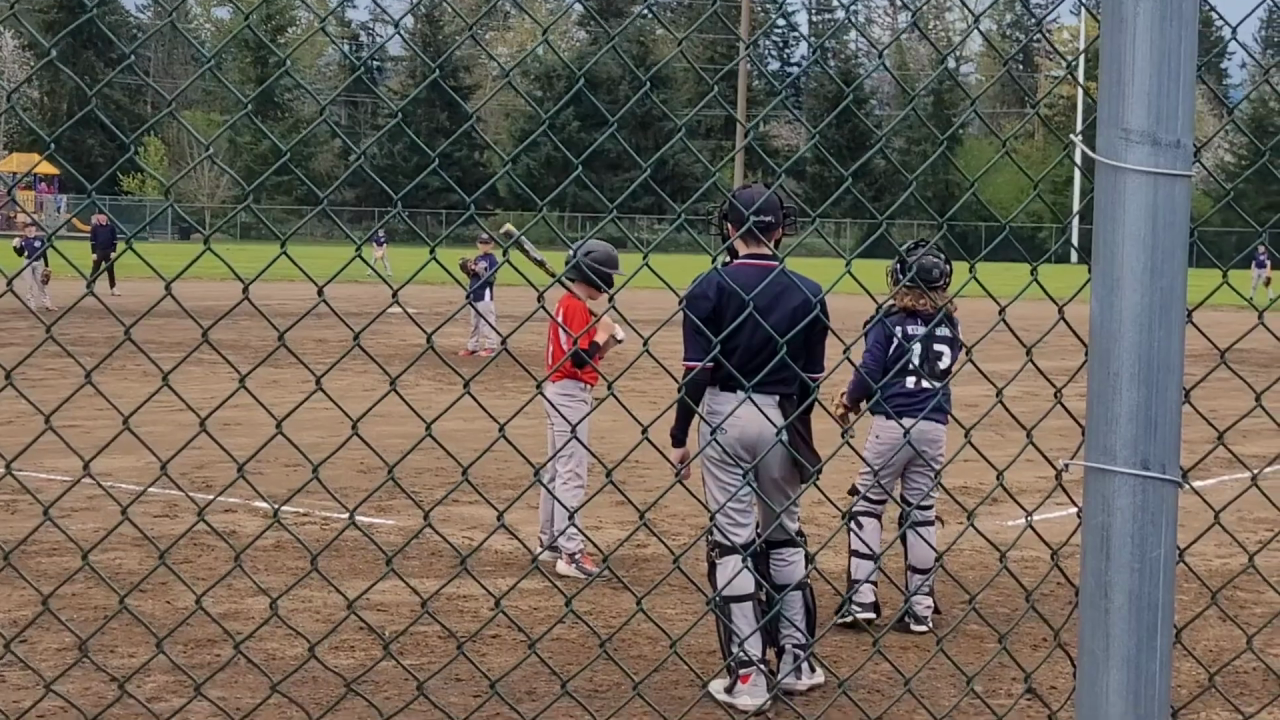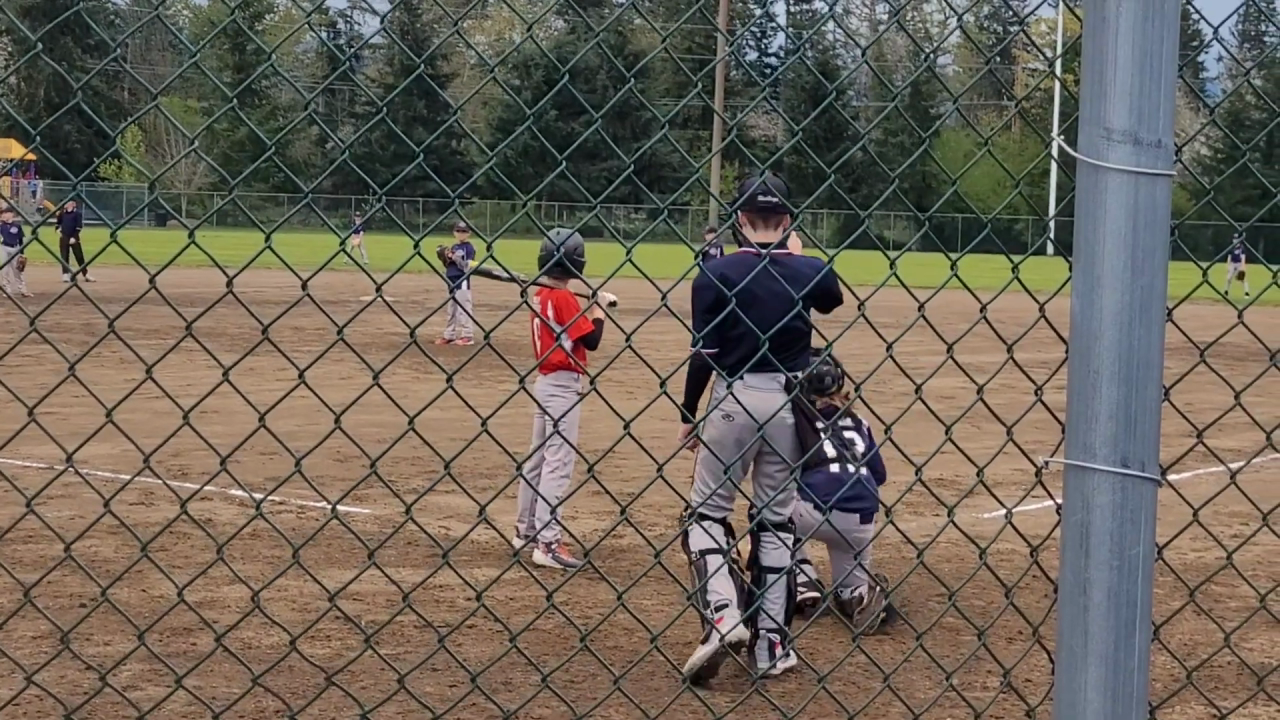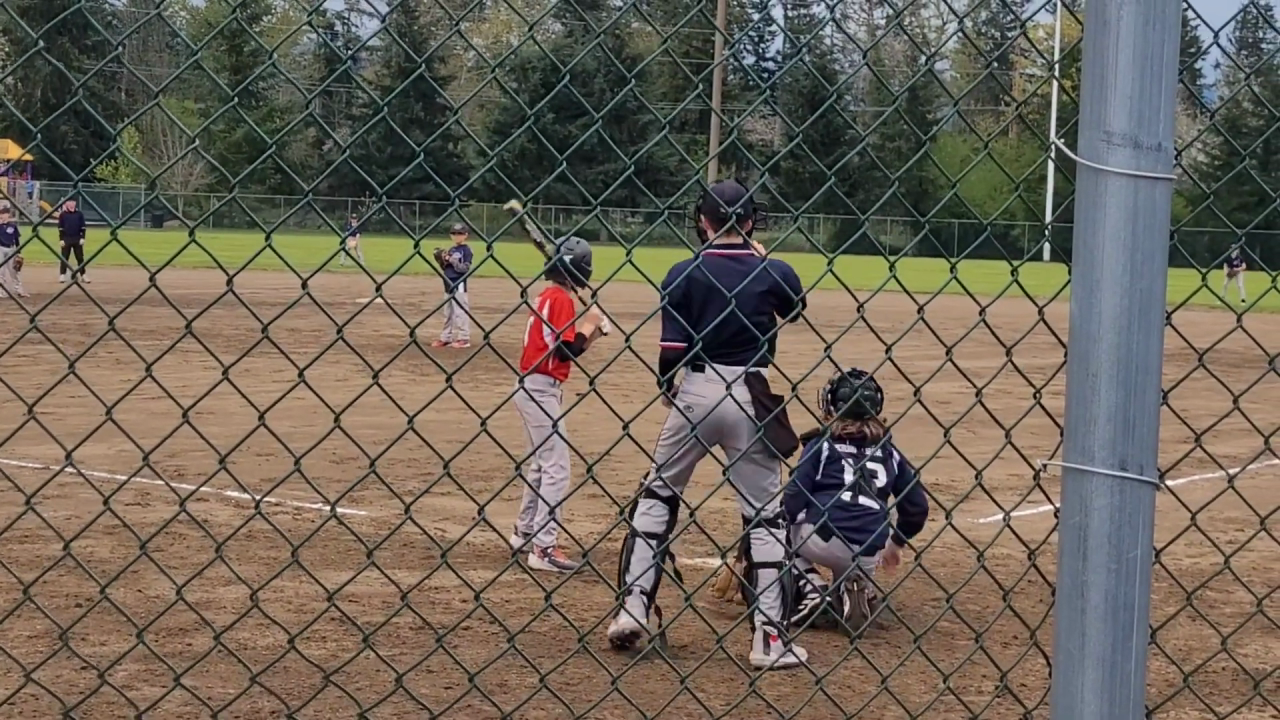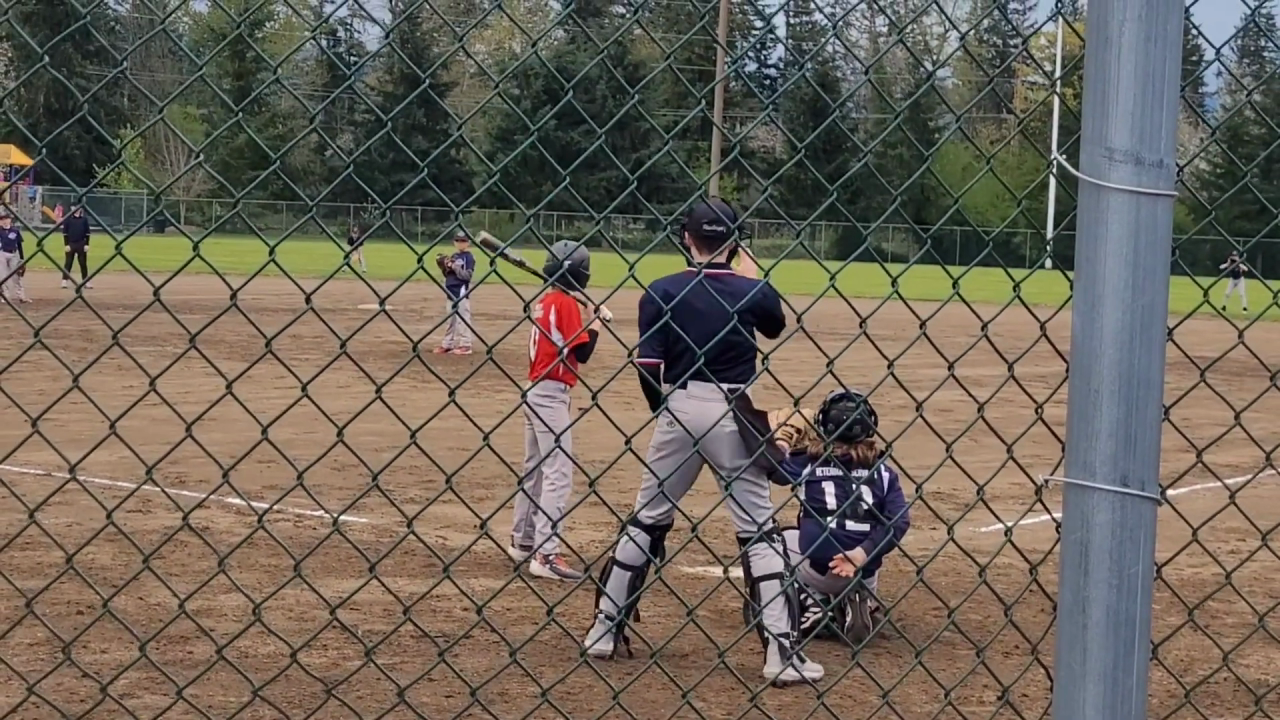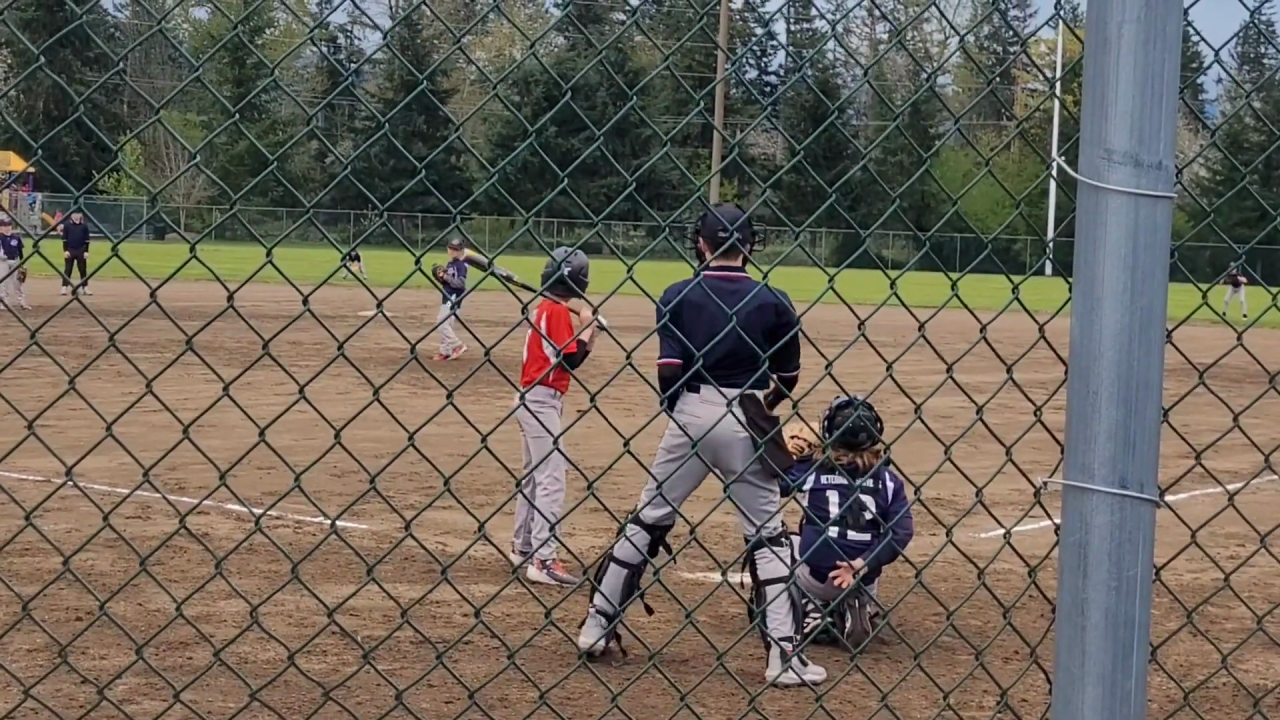
dt=1s
person 1, frame 1
left shoulder: (710, 286)
right shoulder: (808, 292)
left elbow: (697, 371)
right elbow: (811, 379)
left wrist: (679, 437)
left hip: (725, 418)
right hip: (782, 421)
left knee: (732, 543)
right knee: (785, 537)
left ankle: (747, 675)
right ankle: (797, 661)
person 1, frame 2
left shoulder: (715, 273)
right shoulder: (810, 272)
left elbow: (702, 355)
right elbow: (831, 300)
left wrist: (687, 415)
left hip: (733, 401)
right hip: (786, 403)
left knee: (706, 513)
right knee: (775, 522)
left ankle: (723, 614)
right ankle: (771, 642)
person 1, frame 3
left shoulder: (682, 275)
right shoulder: (775, 273)
left elbow: (670, 350)
right elbow: (796, 310)
left wrist: (667, 391)
left hip: (696, 392)
right hip: (749, 398)
left knee: (658, 491)
right knee: (764, 515)
left ankle: (635, 604)
right ankle: (769, 637)
person 1, frame 4
left shoulder: (660, 291)
right shoulder: (753, 291)
left elbow: (648, 369)
right elbow: (776, 327)
left wrist: (665, 414)
left hip: (679, 410)
right hip: (732, 415)
left knee: (645, 522)
right knee: (760, 531)
left ankle: (605, 629)
right ankle: (782, 650)
person 1, frame 5
left shoulder: (676, 296)
right shoulder: (773, 301)
left elbow: (668, 371)
right elbow: (790, 377)
left wrist: (678, 415)
left hip: (691, 414)
right hip: (744, 421)
left knee: (646, 521)
right knee: (767, 536)
left ankle: (597, 626)
right ankle: (784, 654)
person 2, frame 1
left shoulder: (567, 303)
right shoulder: (577, 307)
right elbow: (580, 360)
left wrist: (605, 342)
right wrist: (601, 334)
left hip: (560, 391)
right hip: (571, 394)
left knee: (555, 471)
right knee: (572, 475)
left ankle: (550, 542)
right ankle: (570, 553)
person 2, frame 2
left shoulder: (541, 296)
right shoulder: (563, 298)
right elbow: (591, 341)
left wrist: (593, 308)
right wrist: (598, 308)
left hip: (546, 383)
right hip: (562, 386)
left knee: (537, 461)
right knee: (558, 465)
left ankle: (526, 531)
right ankle: (548, 544)
person 2, frame 3
left shoulder: (545, 297)
right shoulder: (561, 300)
right elbow: (566, 352)
left wrist: (592, 333)
right wrist: (590, 324)
left hip: (531, 387)
right hip: (541, 389)
left knee: (541, 466)
right knee: (556, 469)
left ankle: (524, 532)
right ankle: (543, 548)
person 2, frame 4
left shoulder: (543, 302)
right shoulder: (566, 303)
right elbow: (581, 353)
left wrist: (593, 321)
right wrist: (597, 320)
left hip: (536, 392)
right hip: (551, 395)
left knee: (534, 471)
right knee: (558, 475)
left ankle: (523, 542)
right ankle: (546, 555)
person 2, frame 5
left shoulder: (543, 308)
right shoulder: (558, 311)
left elbow: (569, 362)
right elbow: (569, 362)
left wrist: (591, 333)
right wrist: (587, 328)
left hip: (533, 399)
right hip: (542, 400)
left knee: (533, 477)
right knee: (551, 481)
left ankle: (523, 548)
right ankle: (543, 561)
person 3, frame 1
left shoulder: (888, 322)
right shoulder: (950, 327)
left elbow: (869, 377)
left wrist: (848, 400)
left hip: (892, 425)
right hip: (934, 428)
left knee: (866, 507)
right knee: (921, 515)
left ankle: (862, 600)
right ankle: (920, 609)
person 3, frame 2
left shoulder: (799, 418)
right shoulder: (856, 422)
right elbow: (879, 474)
left hip: (814, 509)
right hip: (861, 519)
right knee: (849, 587)
left ankle: (804, 587)
right ankle: (863, 593)
person 3, frame 3
left shoulder: (822, 444)
right shoulder: (890, 452)
left elbow: (794, 498)
right elbow: (917, 507)
right wrist: (897, 541)
left hip: (823, 540)
right hip: (866, 552)
left ankle: (811, 592)
right ankle: (850, 596)
person 3, frame 4
left shoulder: (808, 462)
right shoulder: (882, 471)
right elbow: (898, 522)
left wrist: (781, 441)
right wrist: (861, 554)
left hip: (816, 568)
right hip: (865, 574)
left knee: (781, 539)
left ankle: (813, 605)
right ankle: (862, 606)
person 3, frame 5
left shoulder: (812, 468)
right shoulder: (887, 479)
right elbow: (901, 532)
right wrist: (862, 565)
left hip: (817, 575)
right hip: (865, 580)
left ankle: (812, 611)
right ankle: (858, 610)
